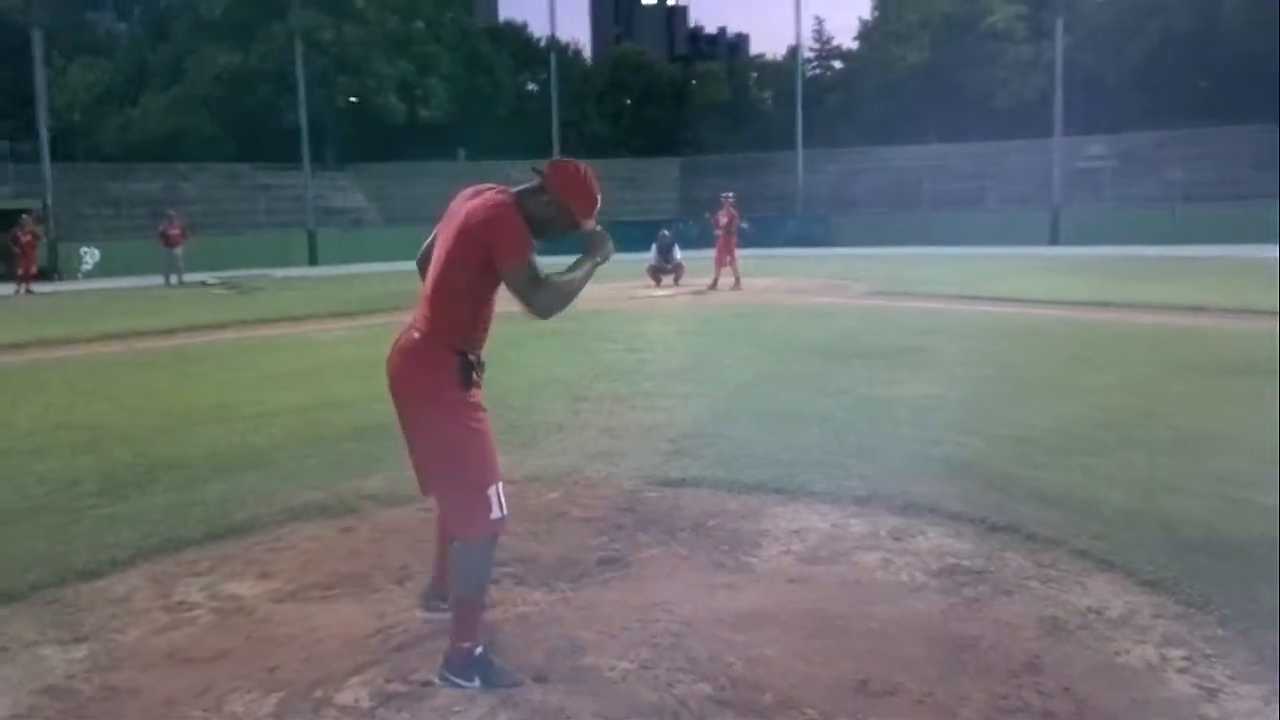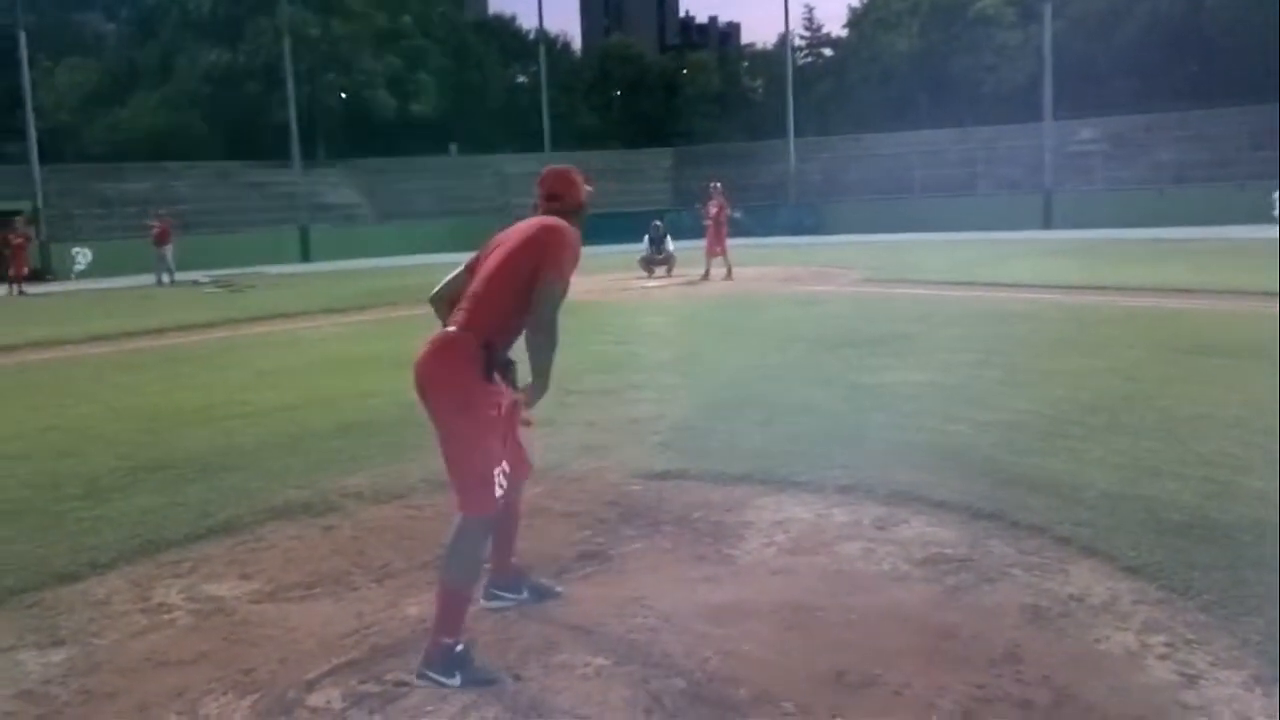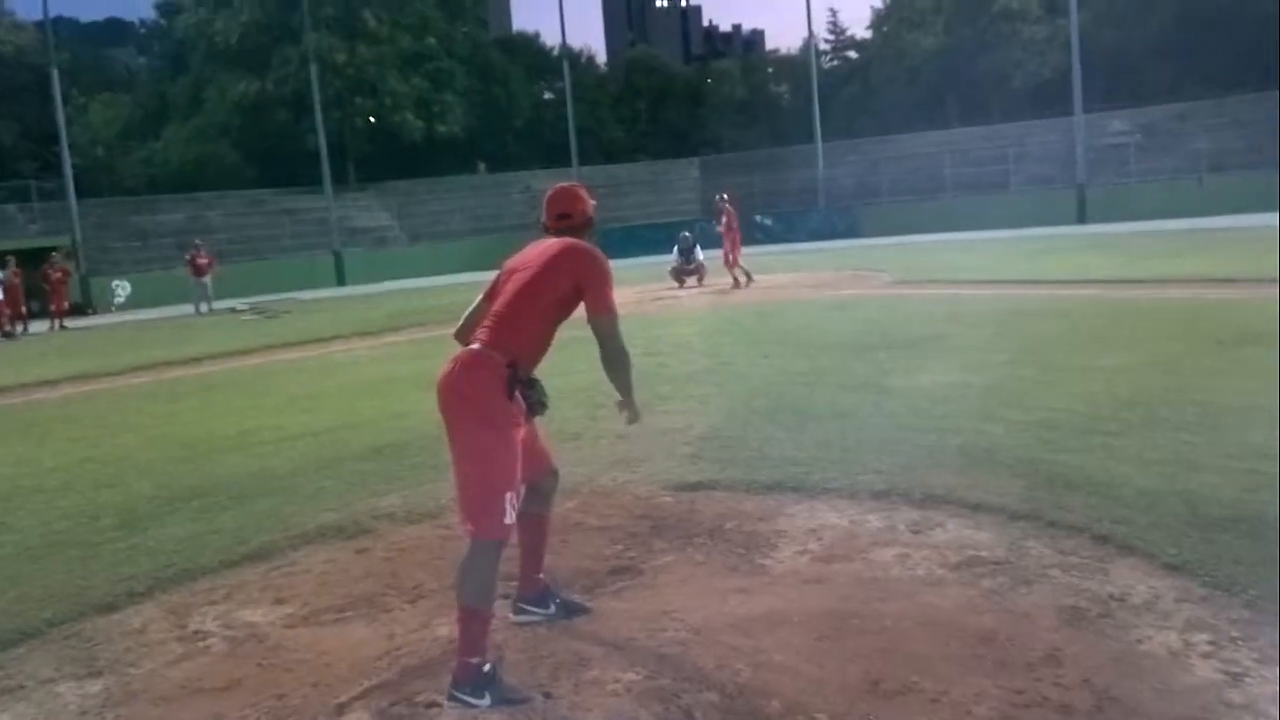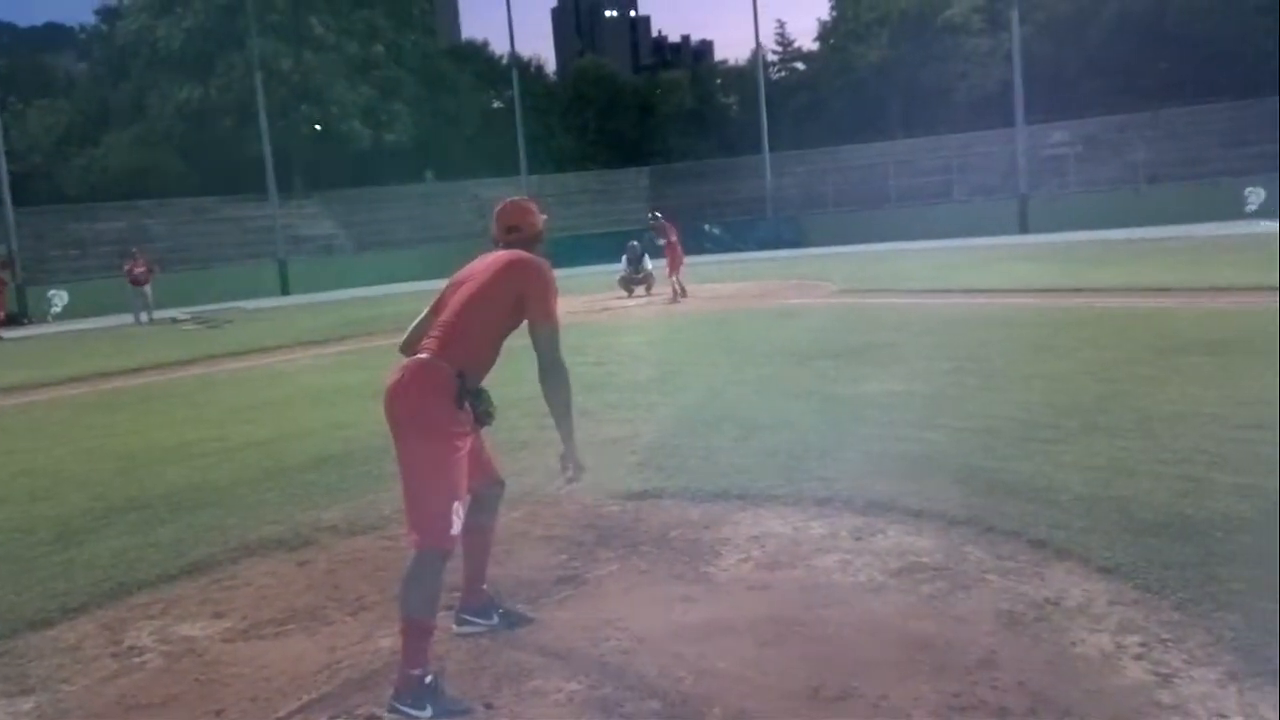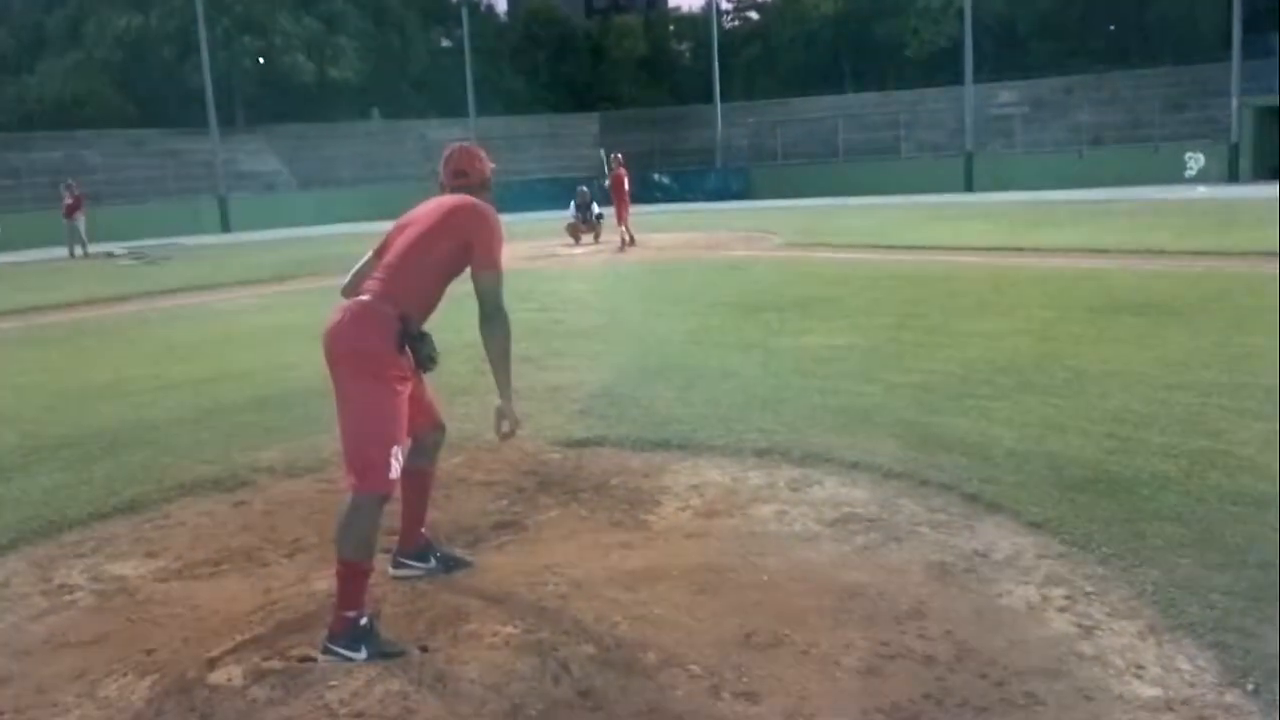
dt=1s
person 1, frame 1
left shoulder: (477, 197)
right shoulder: (502, 216)
left elbow: (425, 262)
right elbow: (542, 301)
right wrist: (595, 258)
left hip: (418, 356)
right hip: (440, 370)
left knee: (460, 486)
right knee: (482, 516)
left ankle: (443, 586)
right ankle: (463, 657)
person 1, frame 2
left shoulder: (511, 235)
right shoulder: (562, 236)
left elbow: (441, 297)
right elbow: (541, 319)
right wrist: (539, 384)
left hip: (455, 360)
right hip: (463, 369)
left knee: (510, 468)
right knee: (482, 505)
left ankle: (503, 578)
right ankle: (442, 653)
person 1, frame 3
left shoulder: (525, 256)
right shoulder: (586, 258)
left elbow: (464, 330)
right elbow: (611, 347)
right wrist: (628, 398)
left hip: (481, 381)
right hip: (483, 389)
left knee: (540, 480)
right knee: (492, 527)
left ankle: (532, 594)
right ankle: (470, 672)
person 1, frame 4
left shoulder: (476, 268)
right shoulder: (533, 269)
left elbow: (409, 343)
right elbow: (550, 363)
right wrist: (568, 443)
left hip: (428, 391)
right hip: (431, 399)
left knee: (486, 490)
right knee: (437, 539)
left ankle: (474, 606)
person 1, frame 5
left shoulder: (423, 212)
right shoulder: (480, 215)
left elbow: (352, 284)
right elbow: (491, 312)
right wrist: (505, 398)
left hip: (367, 333)
right hip: (371, 342)
left knee: (427, 435)
right knee: (374, 483)
left ankle: (412, 550)
right ankle: (346, 627)
